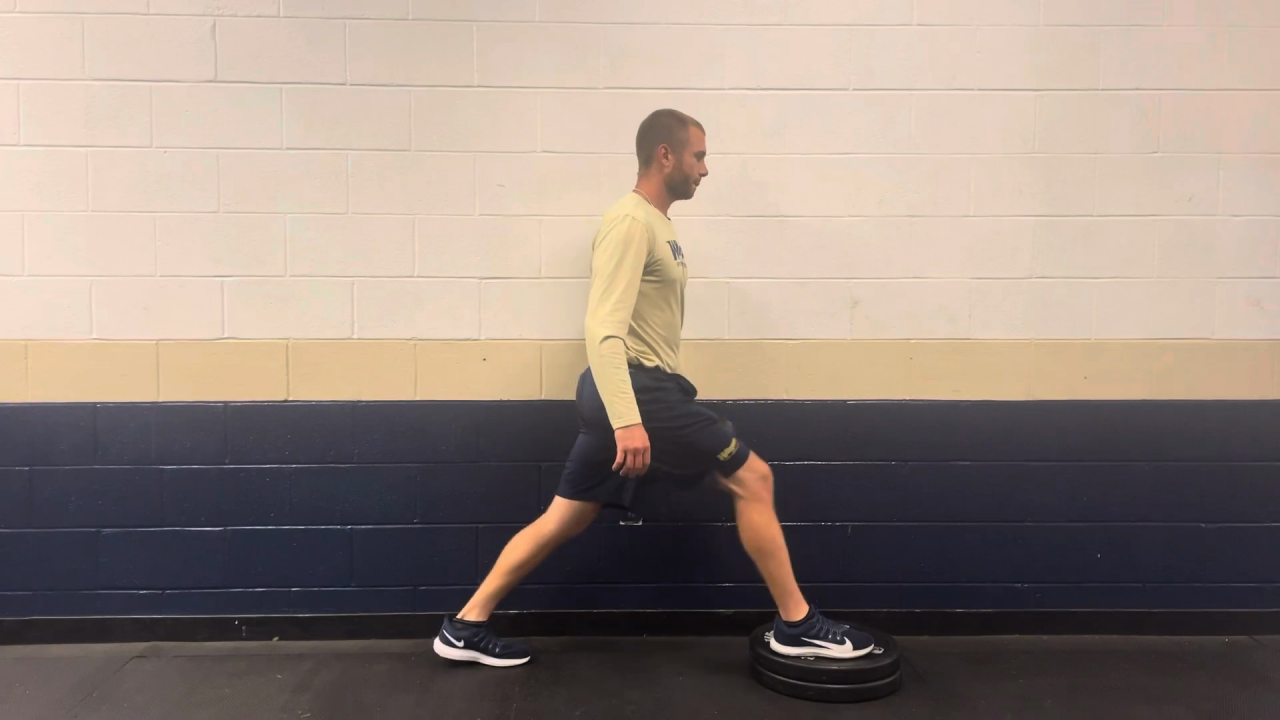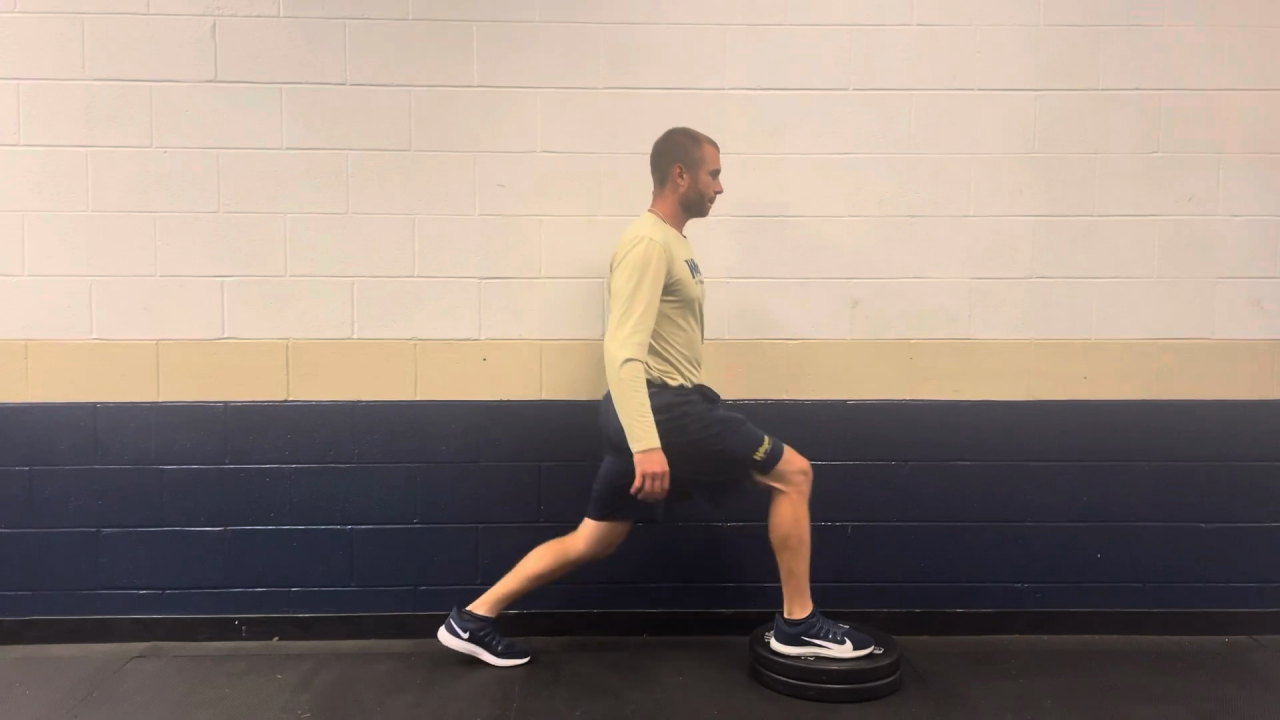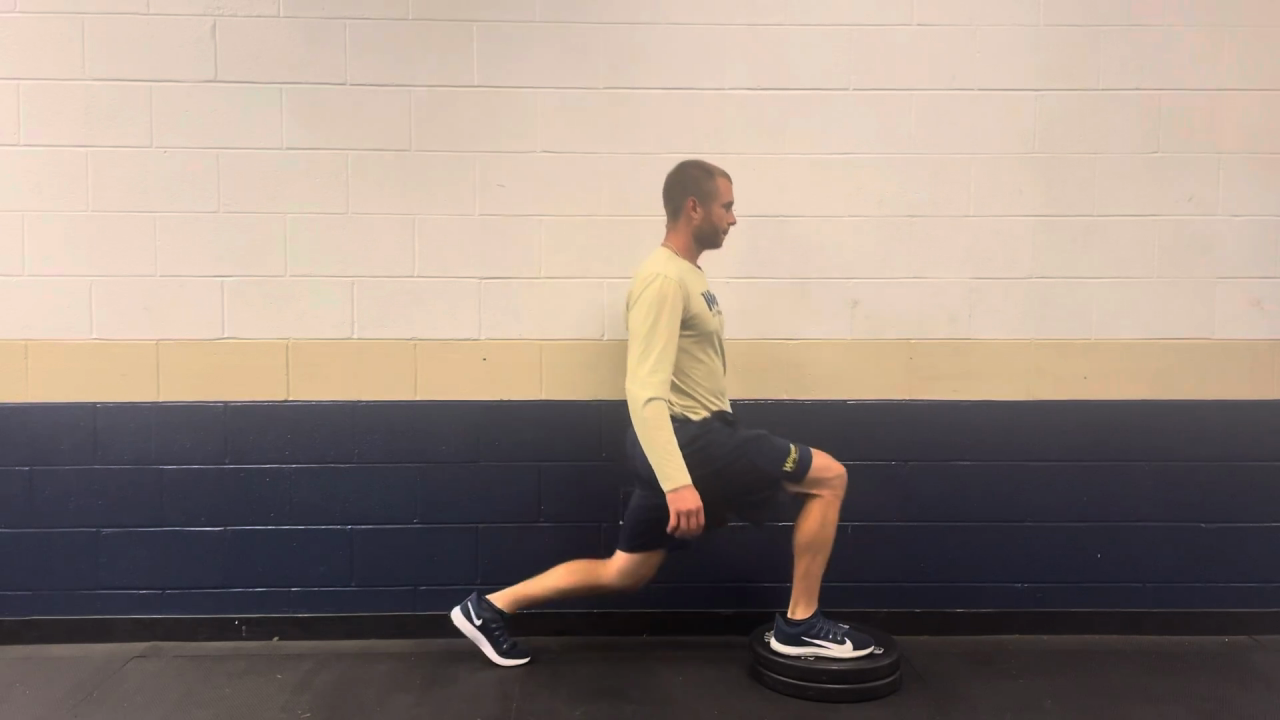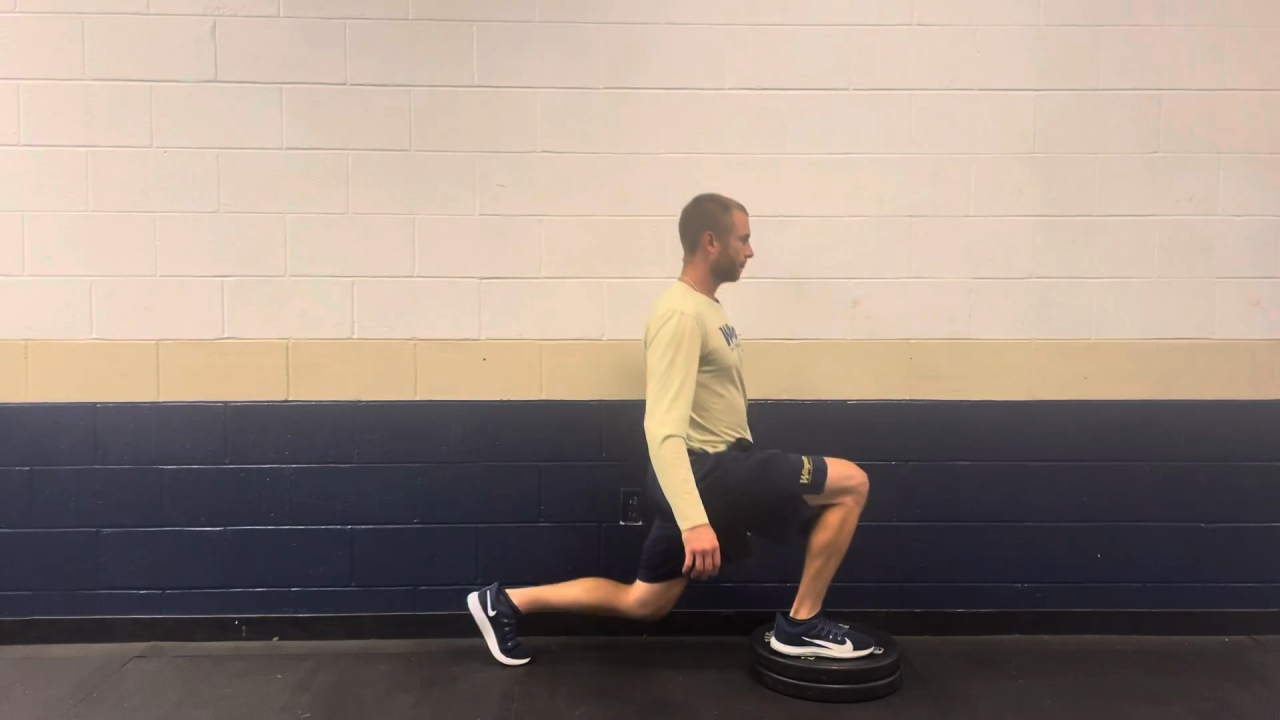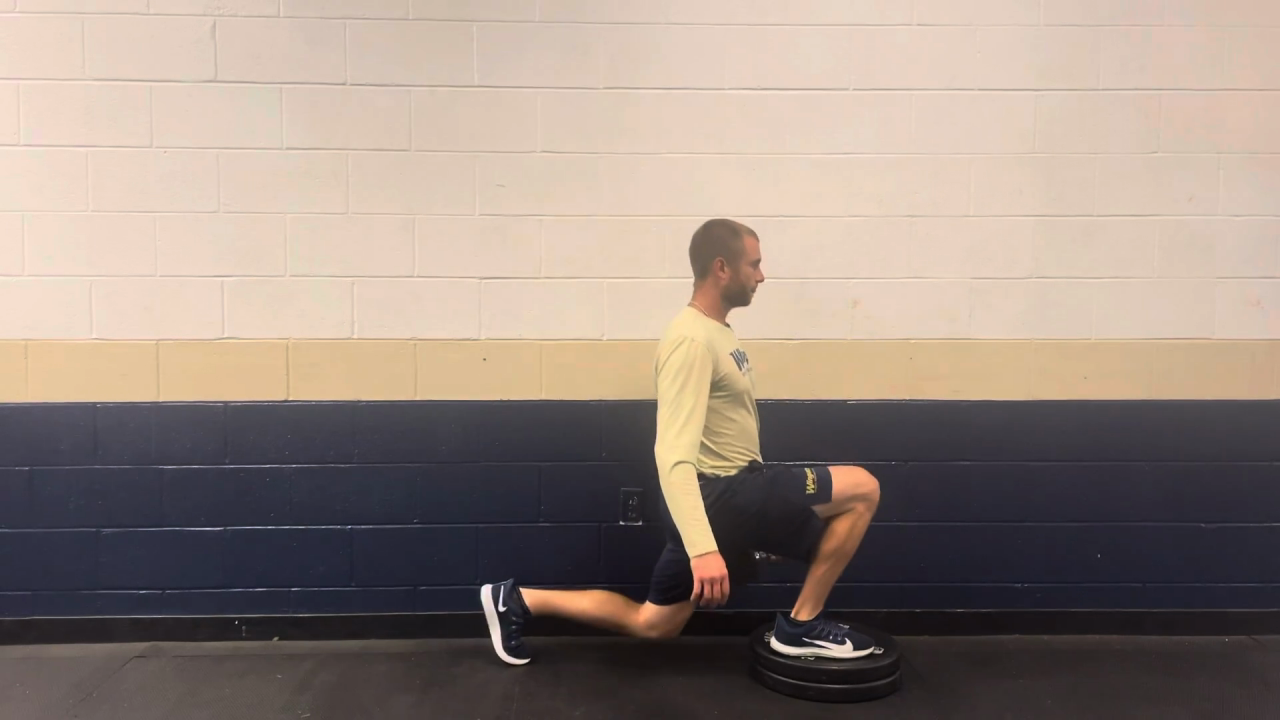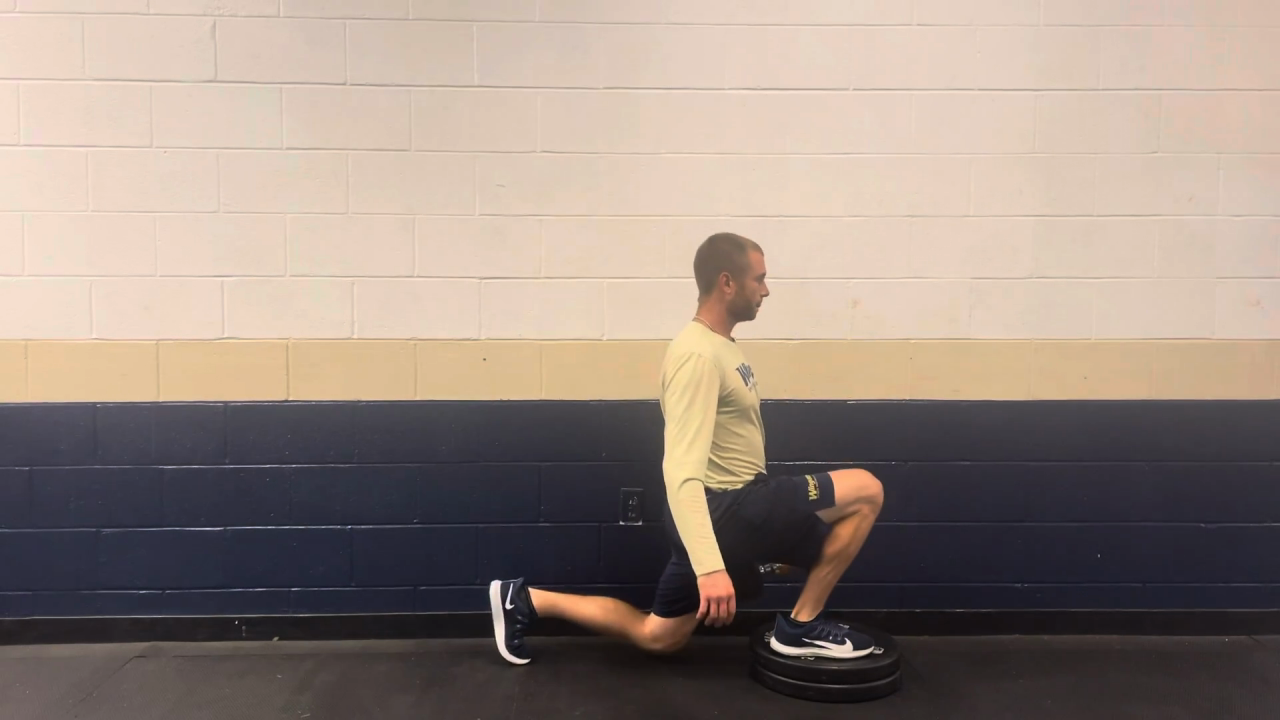
dt=0.2s
person 1, frame 1
left shoulder: (652, 222)
right shoulder: (632, 221)
right elbow: (604, 330)
right wrist: (629, 420)
left hip: (626, 390)
right hip: (636, 389)
left knee: (564, 517)
right knee: (752, 479)
left ankle: (467, 625)
right ankle: (798, 624)
person 1, frame 2
left shoulder: (668, 240)
right shoulder: (649, 243)
right elbow: (623, 352)
right wrist: (646, 445)
left hip: (654, 406)
right hip: (663, 406)
left knee: (593, 539)
right knee: (792, 474)
left ankle: (475, 617)
right ankle: (798, 623)
person 1, frame 3
left shoulder: (684, 273)
right shoulder: (664, 279)
right elbow: (645, 392)
right wrist: (678, 482)
left hip: (685, 435)
right hip: (688, 438)
left knee: (625, 572)
right knee: (829, 478)
left ankle: (490, 608)
right ankle: (800, 623)
person 1, frame 4
left shoulder: (702, 306)
right shoulder: (682, 315)
right elbow: (663, 430)
right wrist: (694, 522)
left hip: (708, 468)
right hip: (709, 472)
left knee: (644, 602)
right knee: (851, 484)
left ankle: (505, 602)
right ankle: (802, 624)
person 1, frame 5
left shoulder: (714, 331)
right shoulder: (692, 341)
right elbow: (674, 456)
left wrist: (758, 519)
right wrist: (702, 550)
left hip: (724, 491)
right hip: (721, 496)
left knee: (653, 623)
right knee: (862, 490)
left ankle: (516, 601)
right ankle: (803, 624)
person 1, frame 6
left shoulder: (719, 345)
right shoulder: (698, 356)
right elbow: (682, 472)
left wrist: (769, 532)
right wrist: (709, 568)
left hip: (730, 504)
right hip: (726, 510)
left knee: (658, 636)
right knee: (866, 491)
left ankle: (523, 600)
right ankle: (802, 624)
